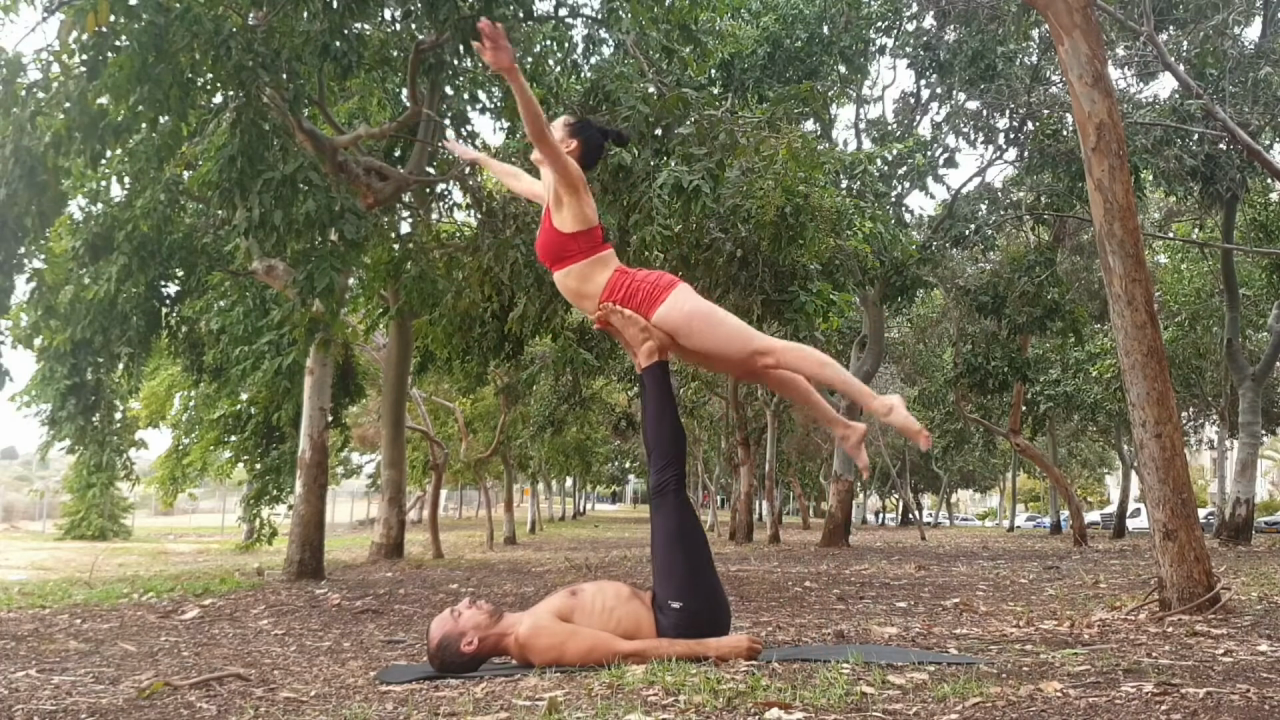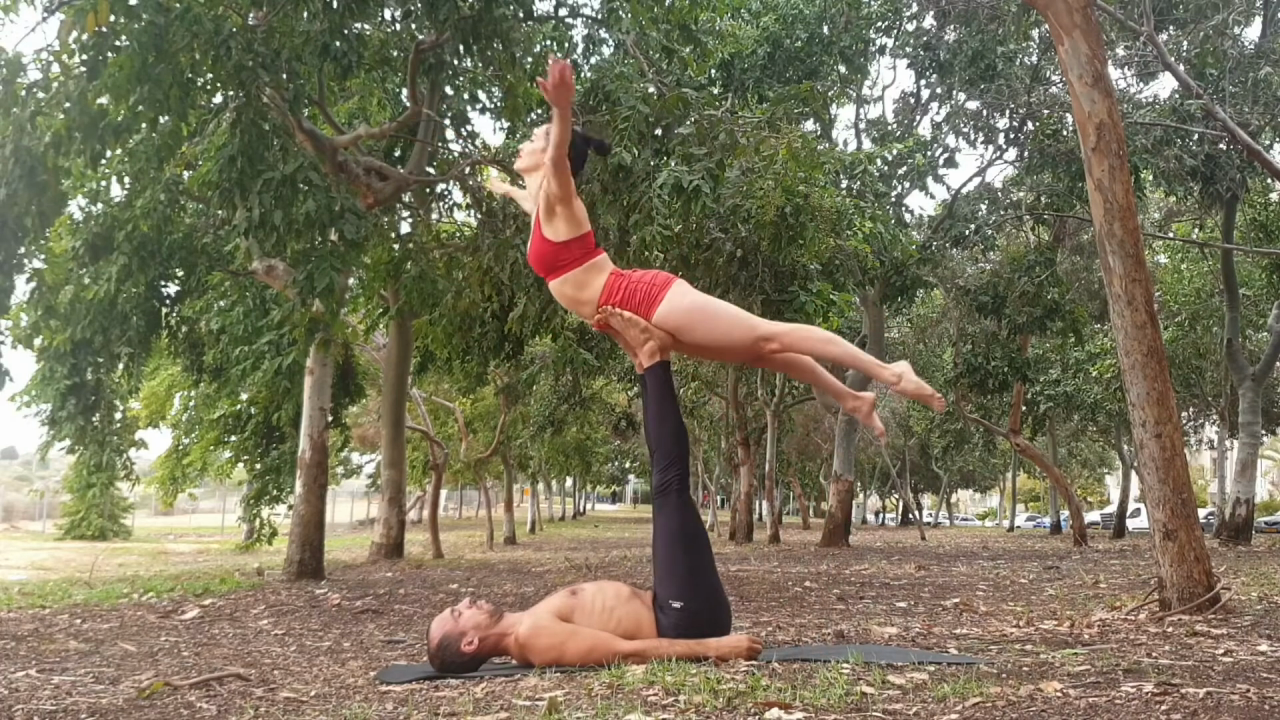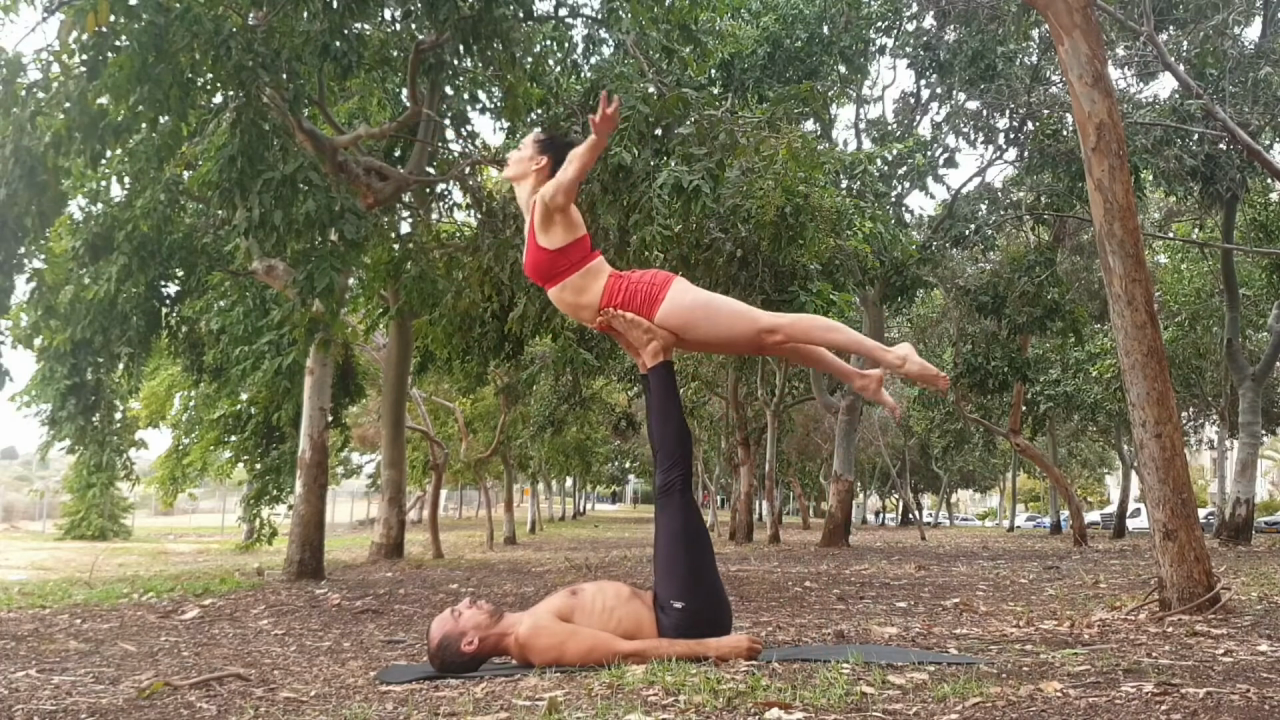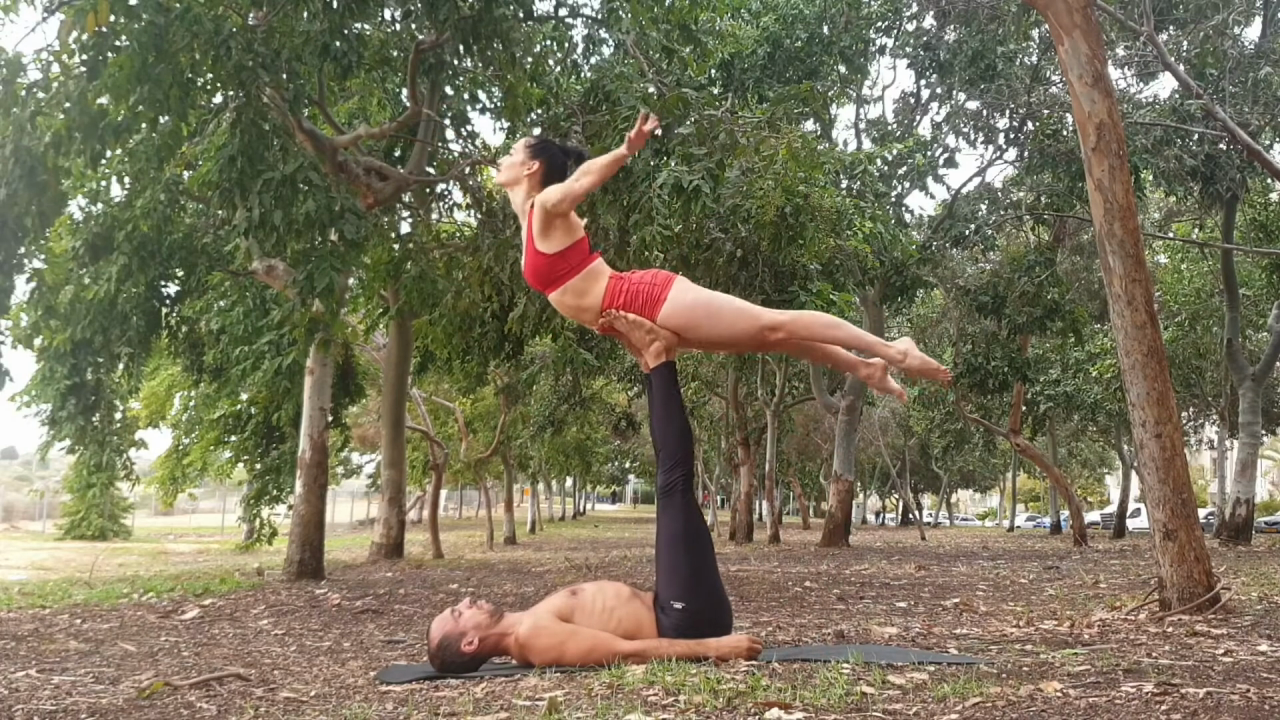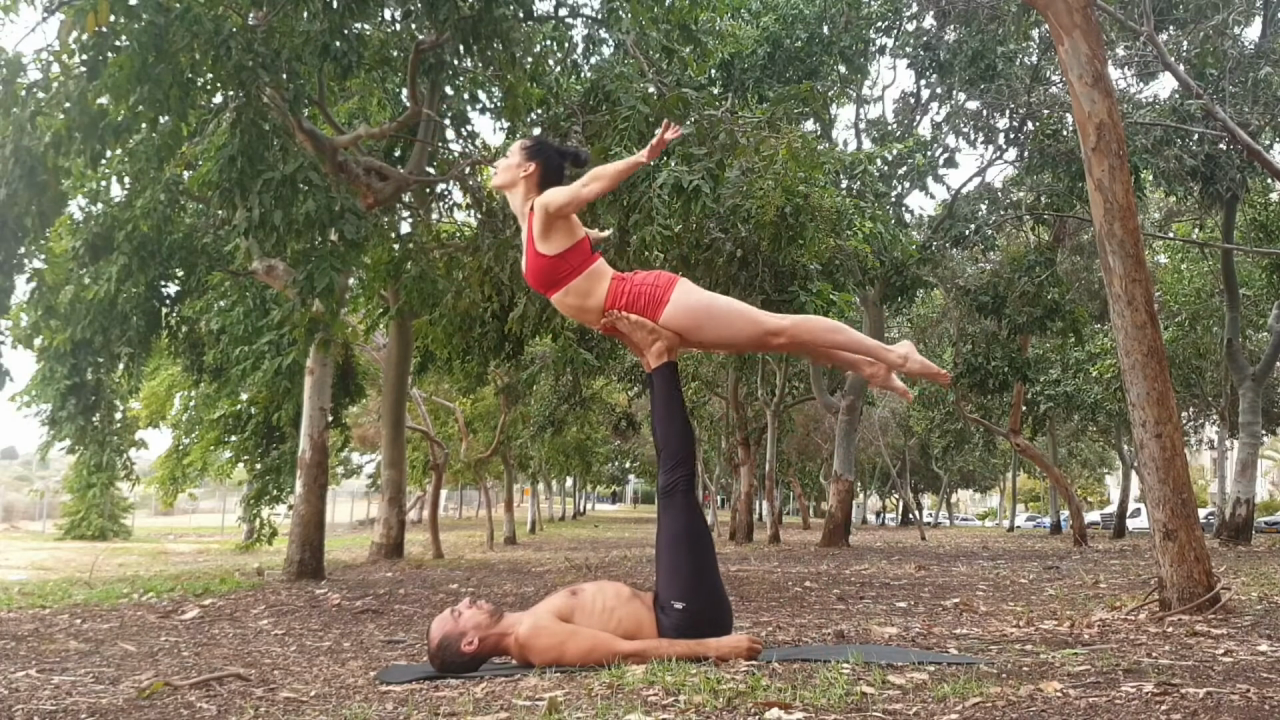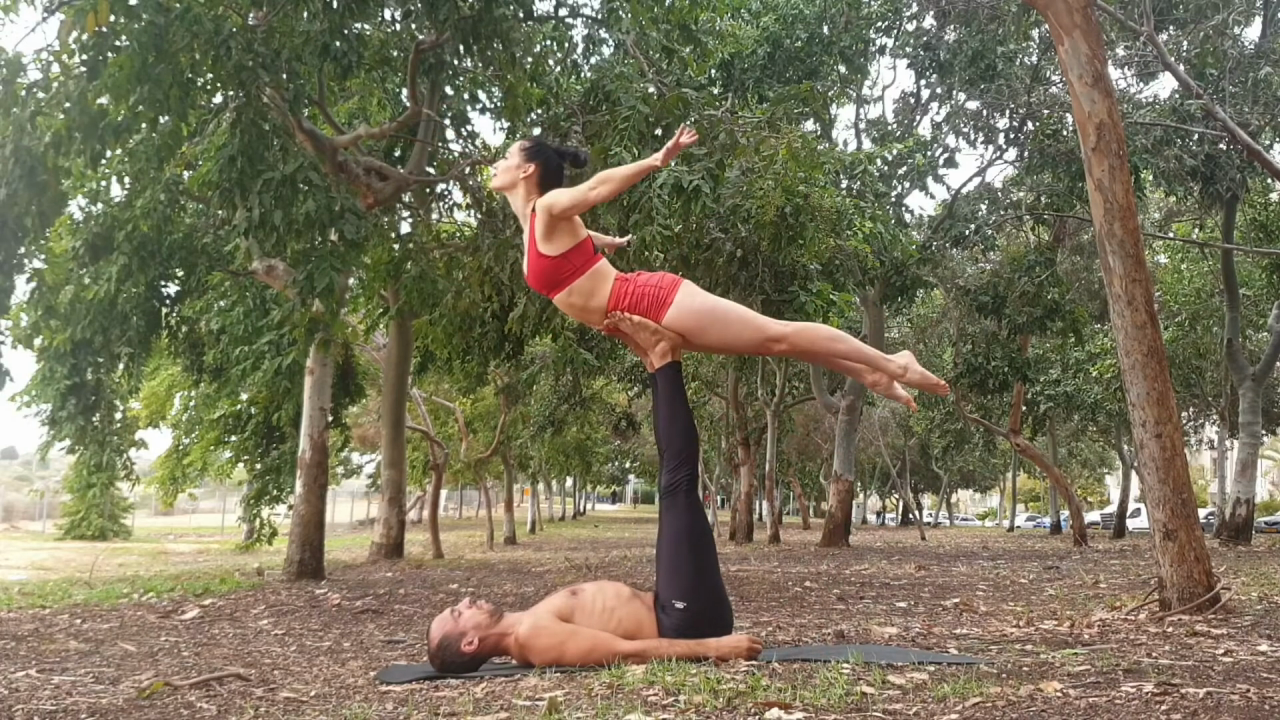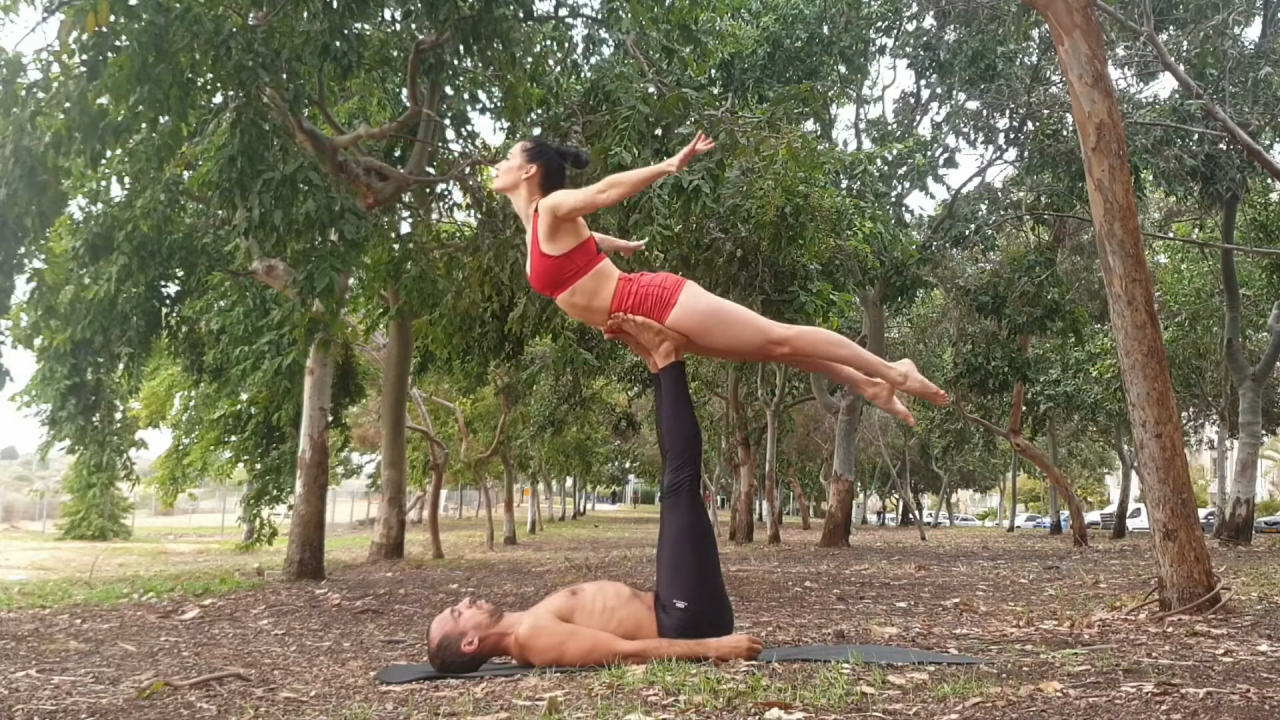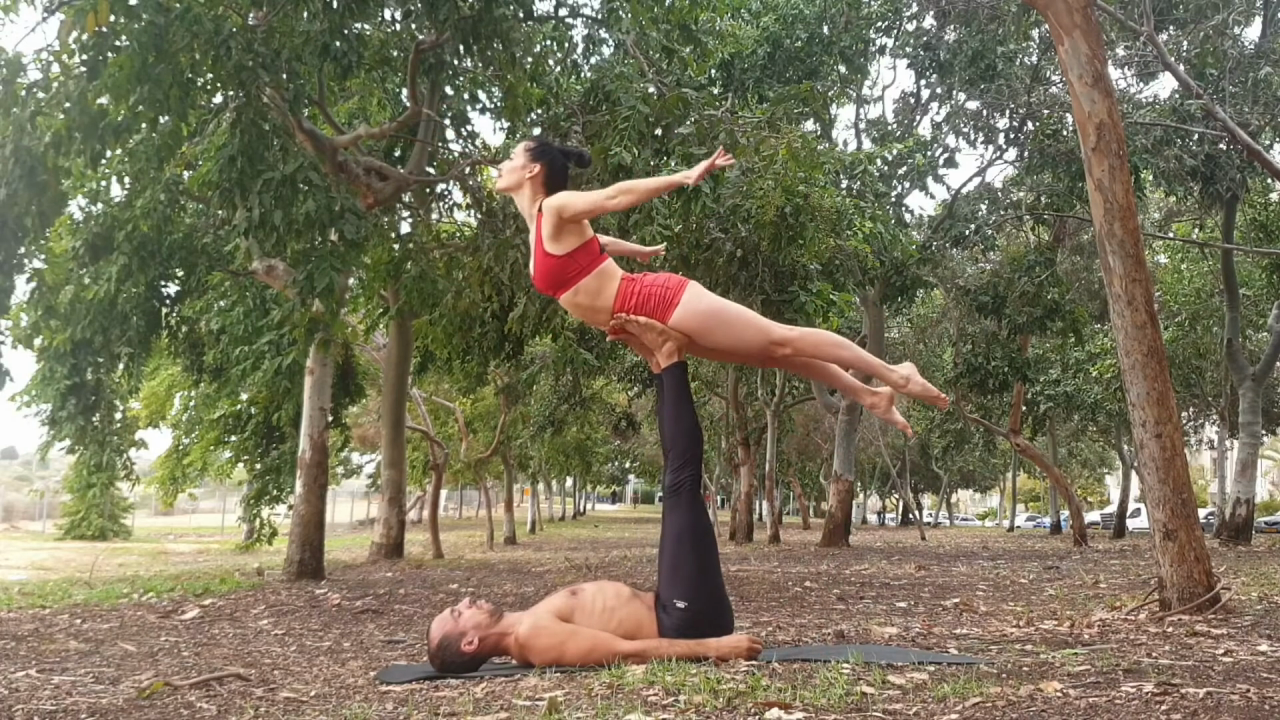
dt=0.1s
person 1, frame 1
left shoulder: (570, 188)
right shoulder: (552, 196)
left elbow: (542, 133)
right elbow: (517, 176)
left wrist: (510, 73)
right wrist: (475, 158)
left hip: (650, 299)
right hip: (642, 311)
left knee: (765, 354)
right knee: (750, 364)
left ankle: (877, 405)
right ankle: (842, 427)
person 1, frame 2
left shoulder: (558, 198)
right shoulder: (543, 205)
left elbow: (560, 143)
left wrist: (559, 104)
right wrist: (506, 188)
left hip: (651, 302)
right hip: (647, 314)
left knee: (770, 338)
right knee: (758, 348)
left ankle: (887, 371)
right ankle: (853, 400)
person 1, frame 3
left shoulder: (549, 200)
right shoulder: (536, 213)
left elbow: (574, 166)
left wrist: (598, 138)
left hip: (648, 300)
right hip: (643, 317)
left knee: (771, 330)
right knee: (761, 338)
left ankle: (889, 356)
right ankle: (859, 379)
person 1, frame 4
left shoulder: (547, 205)
right shoulder: (533, 219)
left elbow: (584, 177)
left wrist: (626, 150)
left hip: (650, 300)
right hip: (644, 316)
left knee: (773, 326)
right knee: (763, 335)
left ankle: (888, 350)
right ankle: (863, 368)
person 1, frame 5
left shoulder: (547, 208)
right shoulder: (533, 223)
left elbow: (591, 183)
left wrist: (643, 157)
left hip: (654, 300)
right hip: (646, 317)
left knee: (775, 328)
right knee: (763, 336)
left ankle: (889, 354)
right ankle: (868, 366)
person 1, frame 6
left shoulder: (550, 207)
right shoulder: (535, 224)
left elbow: (597, 187)
left wrist: (655, 161)
left hip: (655, 302)
right hip: (647, 316)
left knee: (776, 334)
right knee: (766, 341)
left ankle: (889, 363)
right ankle: (869, 374)
person 1, frame 7
left shoulder: (552, 209)
right shoulder: (537, 228)
left elbow: (608, 190)
left wrist: (669, 165)
left hip: (659, 301)
right hip: (649, 321)
left knee: (779, 339)
right knee: (768, 348)
left ankle: (892, 372)
right ankle: (869, 386)
person 1, frame 8
left shoulder: (556, 208)
right shoulder: (540, 228)
left elbow: (617, 196)
left wrist: (684, 177)
left hip: (660, 302)
right hip: (648, 321)
left knee: (780, 340)
right knee: (768, 352)
left ankle: (894, 375)
right ankle: (869, 395)
person 2, frame 1
left shoulder: (530, 626)
right shoulder: (530, 637)
right elbow: (627, 652)
right wrist: (712, 647)
left hip: (675, 619)
right hip: (687, 622)
right knee: (666, 486)
left ankle: (646, 359)
right ankle: (649, 359)
person 2, frame 2
left shoulder: (530, 625)
right shoulder: (530, 636)
right elbow: (628, 652)
right wrist: (713, 647)
left hip: (676, 617)
right hip: (686, 622)
right knee: (669, 485)
left ankle: (647, 360)
right ankle: (651, 359)
person 2, frame 3
left shoulder: (530, 626)
right shoulder: (530, 636)
right elbow: (627, 653)
right wrist: (712, 646)
left hip: (677, 617)
right hip: (689, 622)
right knee: (672, 486)
left ankle: (650, 361)
right ankle: (654, 358)
person 2, frame 4
left shoulder: (530, 624)
right shoulder: (530, 636)
right elbow: (627, 652)
right wrist: (712, 646)
left hip: (676, 615)
right hip: (688, 622)
right knee: (674, 485)
left ankle: (653, 362)
right ankle: (657, 358)
person 2, frame 5
left shoulder: (531, 625)
right shoulder: (531, 636)
right elbow: (627, 653)
right wrist: (712, 647)
left hip: (677, 618)
right hip: (688, 622)
right knee: (676, 486)
left ankle: (655, 361)
right ankle: (660, 358)
person 2, frame 6
left shoulder: (531, 625)
right shoulder: (531, 636)
right elbow: (627, 652)
right wrist: (713, 647)
left hip: (675, 615)
right hip: (687, 622)
right knee: (678, 485)
left ankle: (658, 361)
right ankle: (663, 358)
person 2, frame 7
left shoulder: (530, 625)
right shoulder: (531, 636)
right elbow: (628, 652)
right wrist: (712, 647)
left hip: (676, 617)
right hip: (689, 622)
right knee: (680, 486)
left ankle: (661, 363)
right ankle: (665, 358)
person 2, frame 8
left shoulder: (530, 624)
right shoulder: (530, 636)
right elbow: (628, 652)
right wrist: (712, 647)
left hip: (675, 614)
right hip: (688, 622)
right knee: (682, 485)
left ankle: (663, 363)
right ankle: (668, 358)
